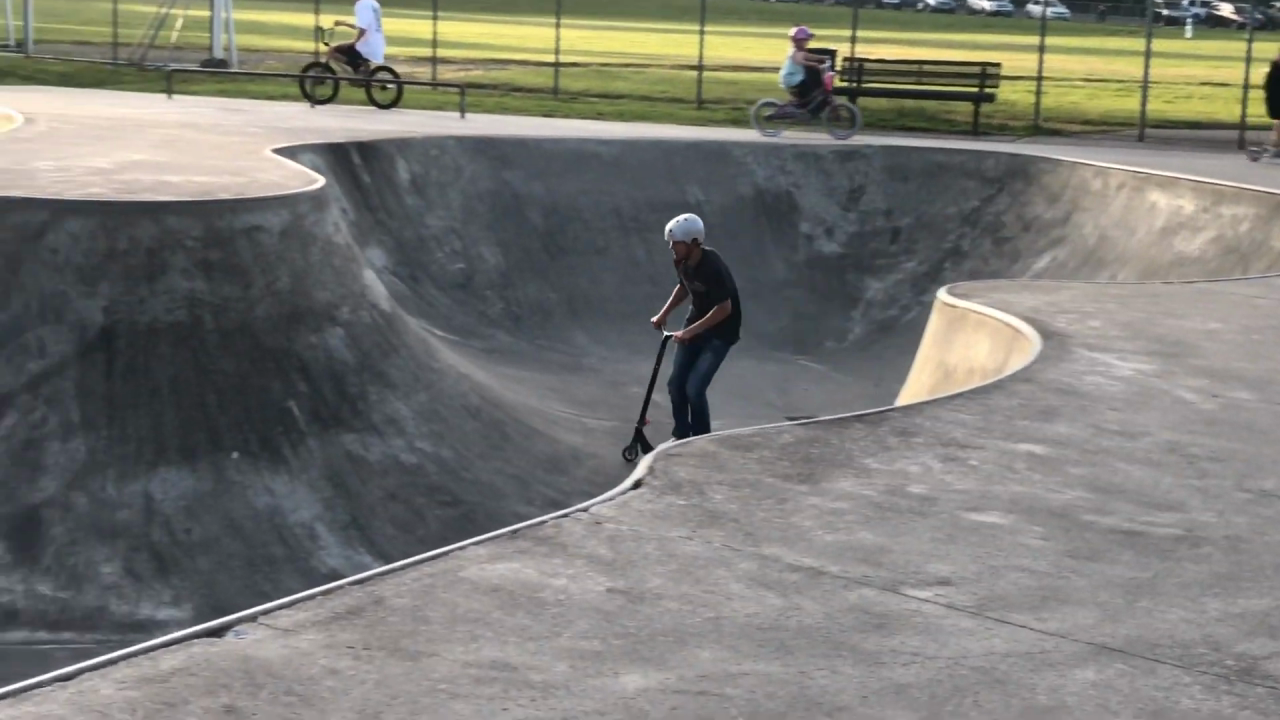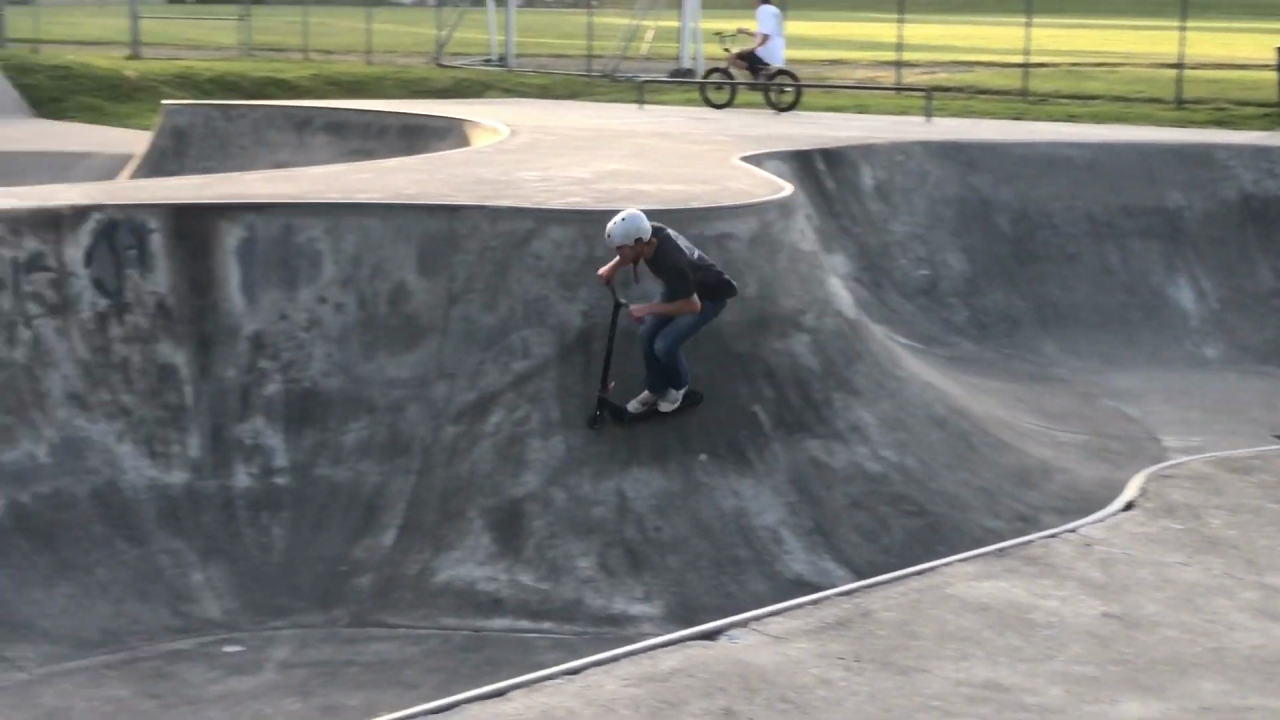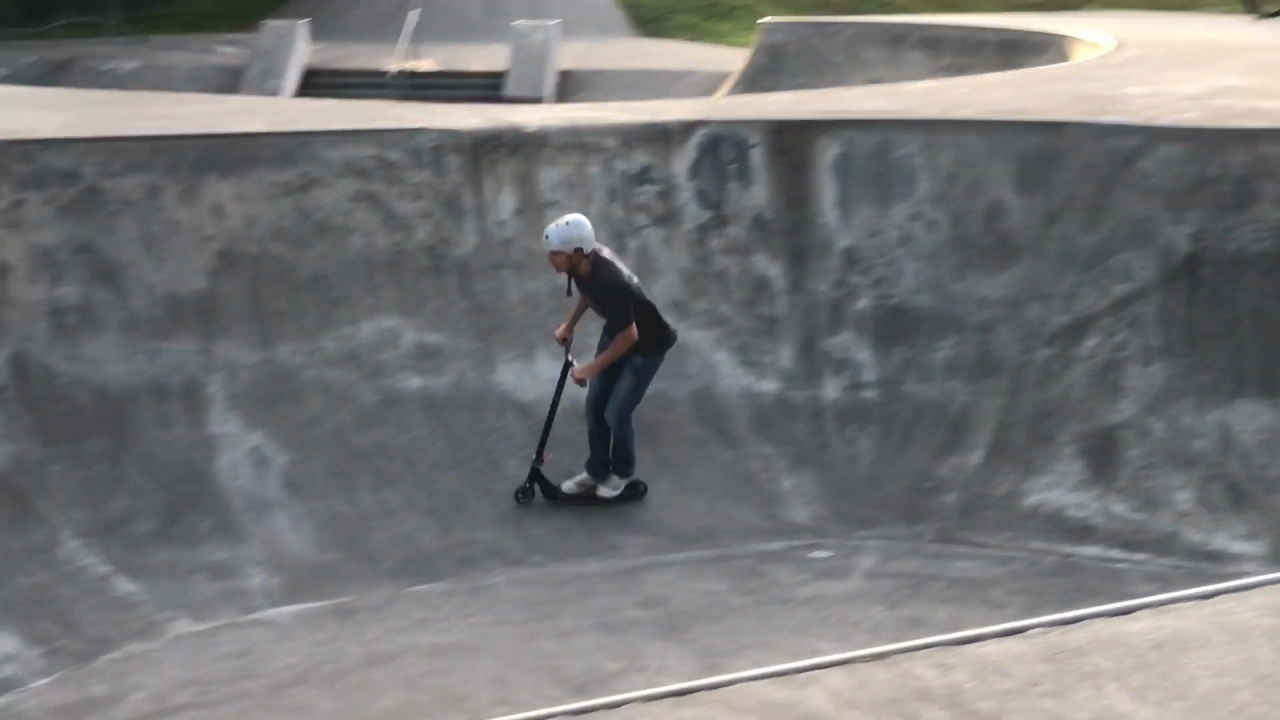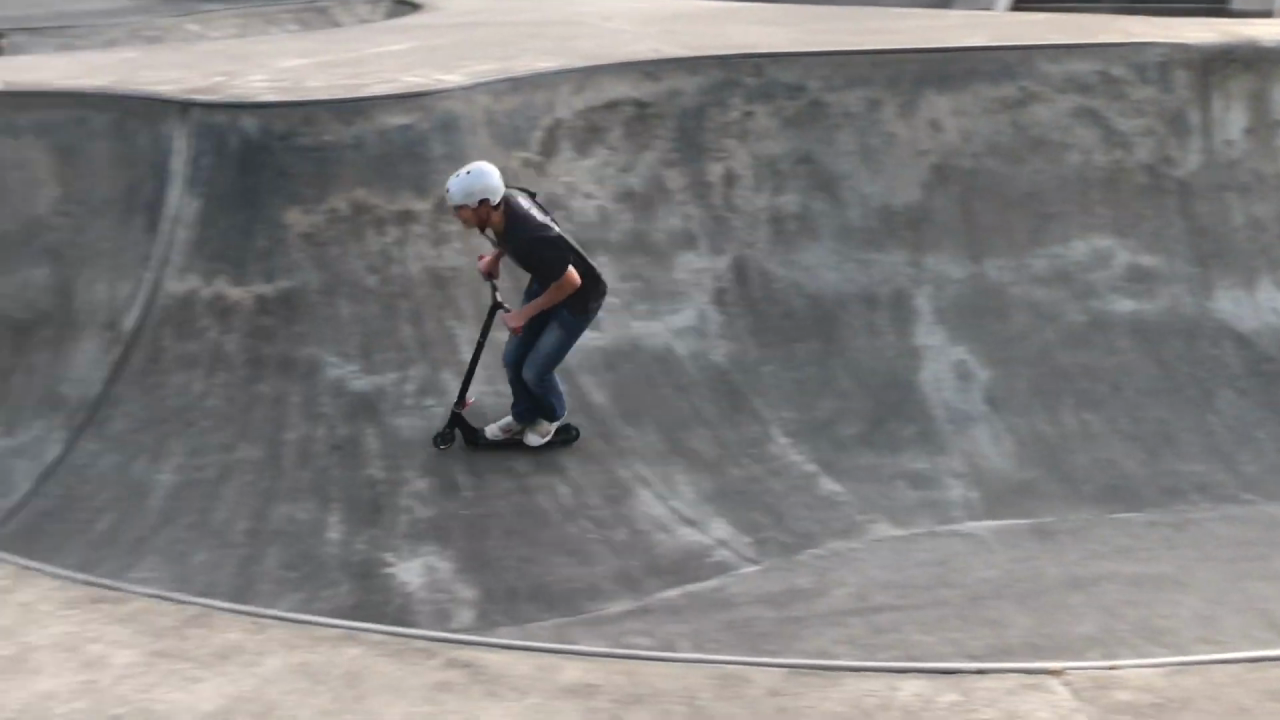
dt=0.5s
person 1, frame 1
left shoulder: (714, 268)
right shoulder: (682, 260)
left elbow: (724, 309)
left wrist: (690, 331)
right wrist: (663, 313)
left hip: (720, 332)
right hip: (697, 322)
left knee: (694, 389)
right knee: (675, 383)
left ankle: (699, 436)
right ankle: (681, 433)
person 1, frame 2
left shoulder: (672, 263)
right shoulder: (650, 234)
left elbow: (692, 306)
left wrist: (648, 308)
right wrist: (612, 266)
left hip: (710, 297)
right hip: (682, 286)
left knee: (664, 345)
right knee: (647, 335)
left ankle: (678, 384)
right ankle: (655, 388)
person 1, frame 3
left shoulder: (608, 284)
right shoulder: (589, 260)
left elbow: (630, 336)
left wrist: (591, 368)
right wrist: (570, 324)
left hip: (645, 344)
right hip: (616, 333)
left knee: (615, 414)
right knee: (594, 407)
left ankle: (621, 472)
right ankle: (596, 471)
person 1, frame 4
left shoulder: (529, 237)
right shoulder: (508, 202)
left elbow: (571, 282)
left wrist: (525, 313)
right wrist: (495, 258)
left hip: (577, 297)
right hip: (546, 283)
left knee: (535, 370)
right knee: (514, 360)
left ankle: (551, 415)
right ankle: (522, 416)
